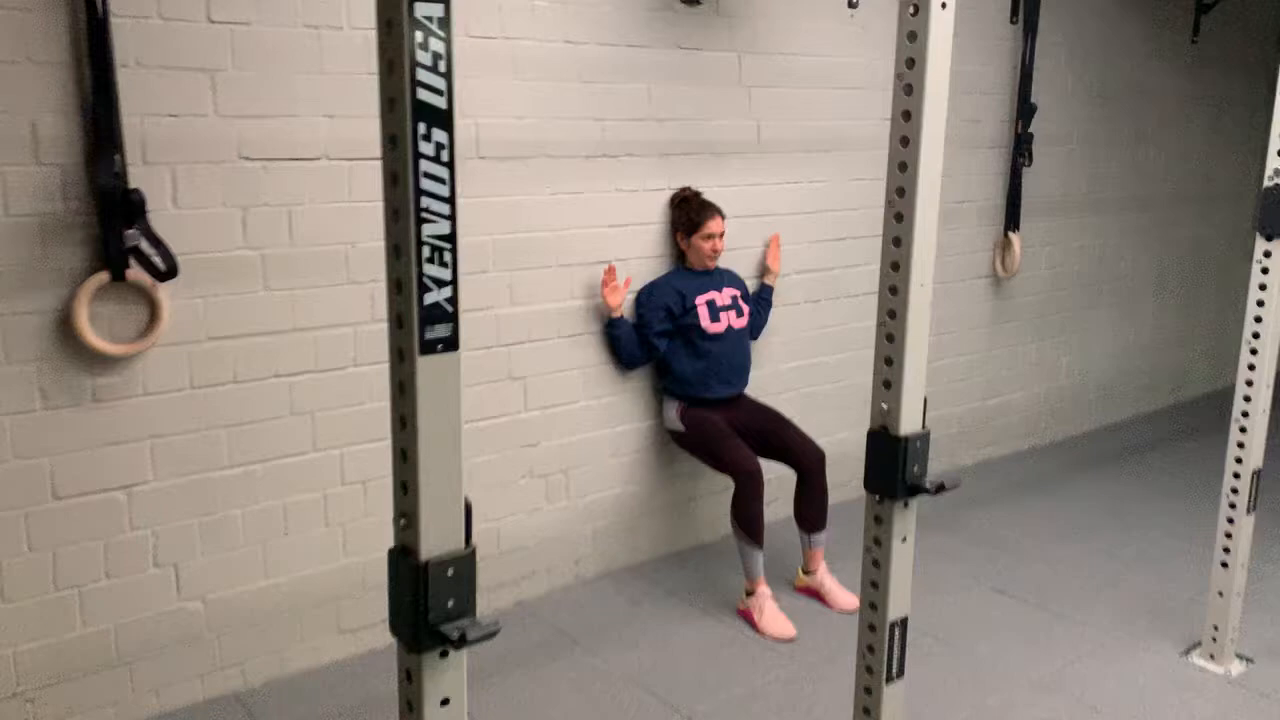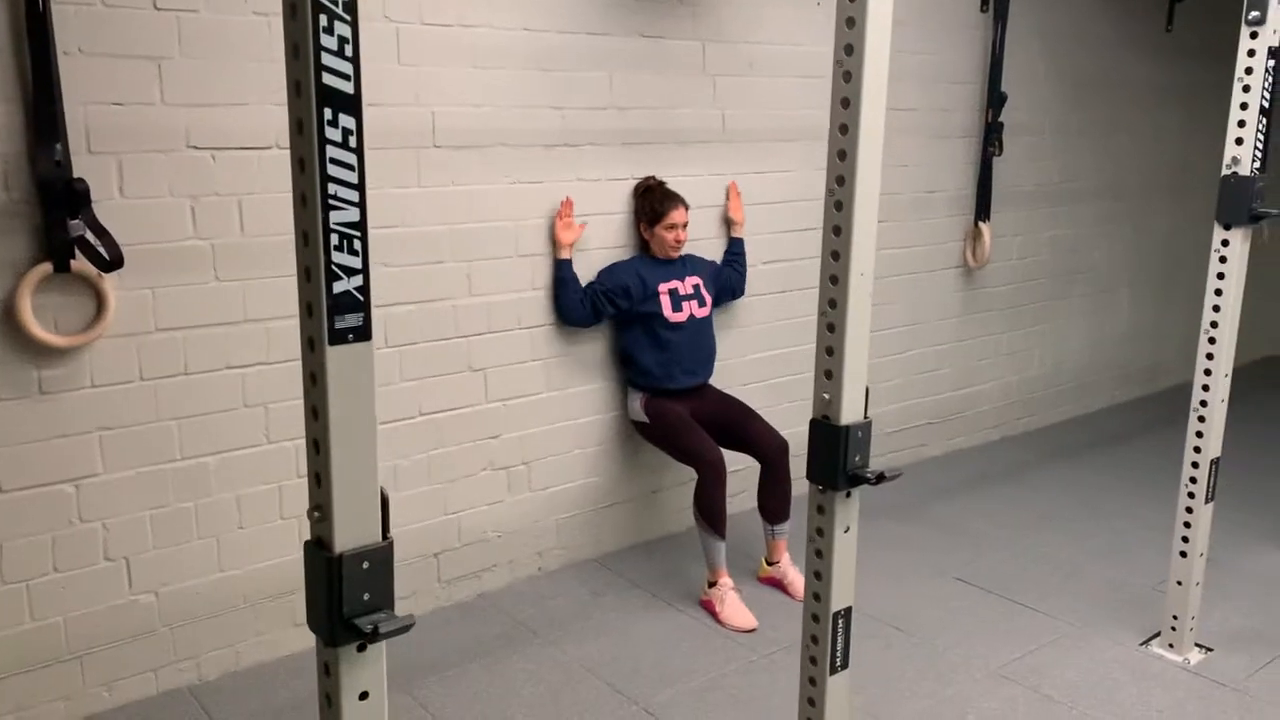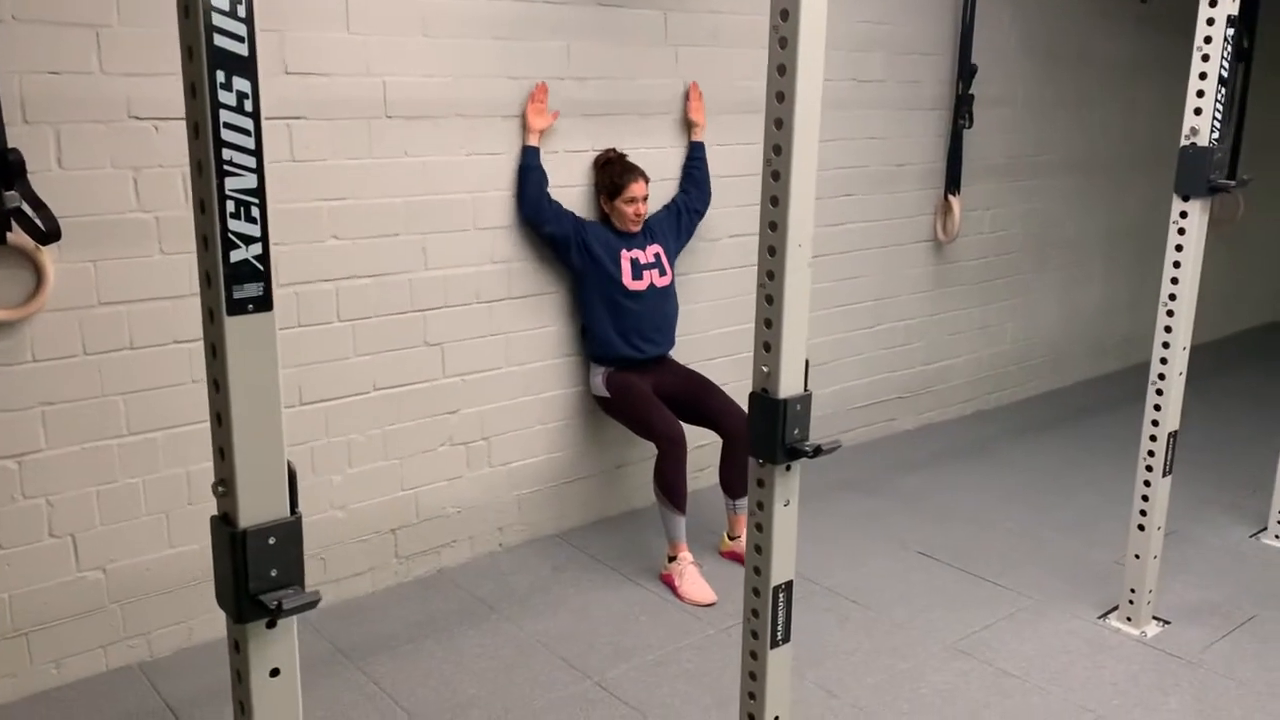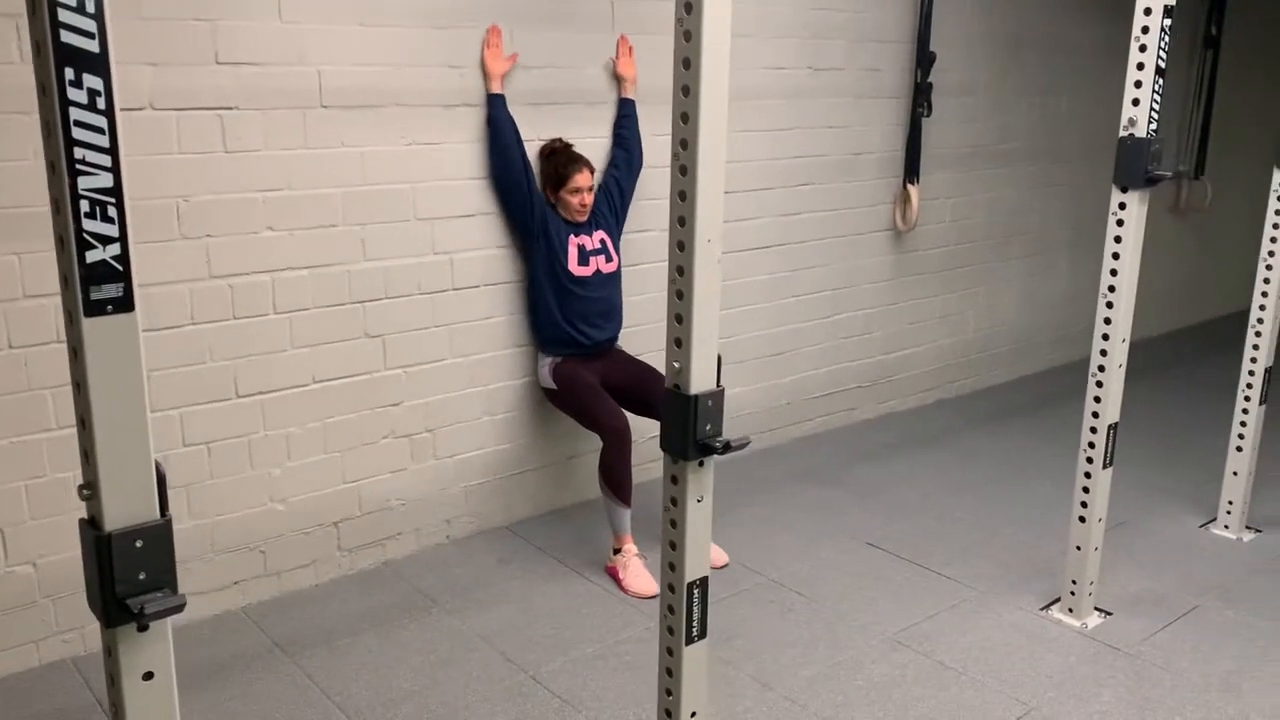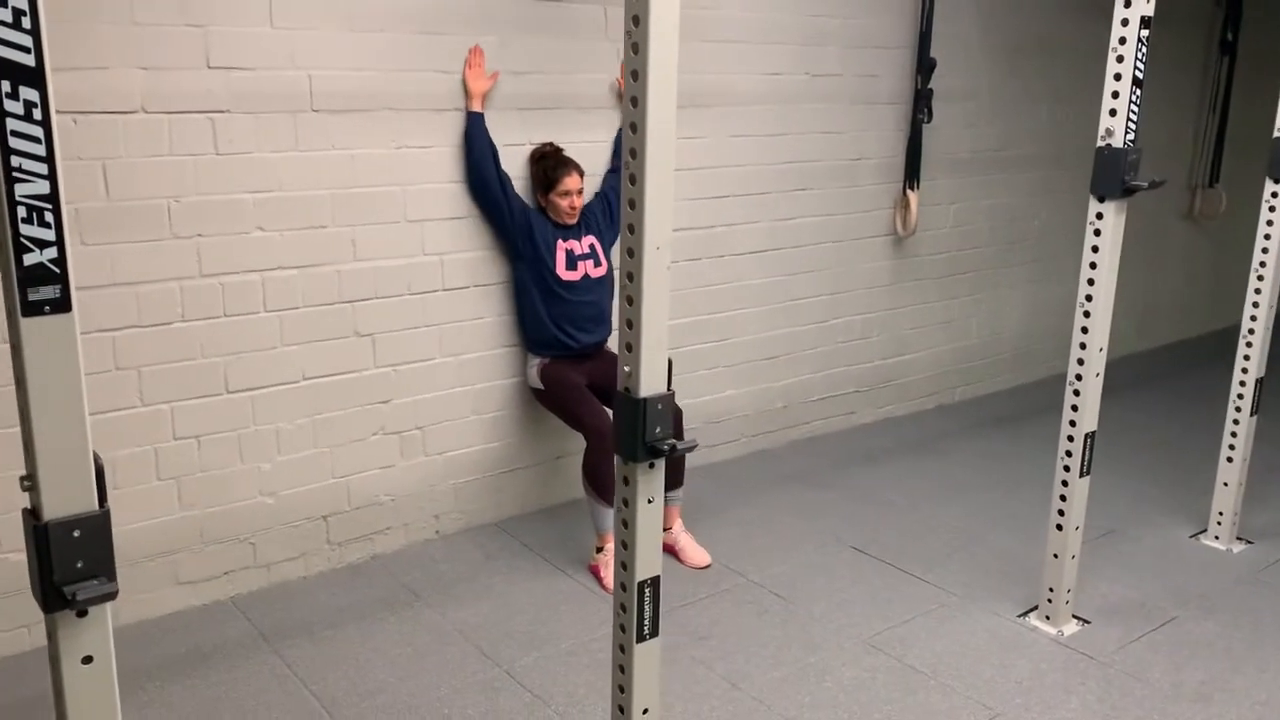
dt=1s
person 1, frame 1
left shoulder: (731, 281)
right shoulder: (664, 292)
right elbow: (635, 355)
left wrist: (769, 278)
right wrist: (616, 314)
left hip: (737, 403)
right hip: (691, 411)
left knee: (811, 457)
right knee: (748, 471)
left ankle: (814, 571)
right ankle: (756, 595)
person 1, frame 2
left shoulder: (699, 268)
right shoulder: (627, 277)
left elbow: (734, 283)
right elbow: (575, 309)
left wrist: (736, 229)
right wrist: (564, 252)
left hip: (701, 392)
right hip: (654, 401)
left knee: (775, 447)
right knee: (711, 462)
left ankle: (776, 562)
right ankle: (718, 586)
person 1, frame 3
left shoulder: (662, 230)
right shoulder: (588, 242)
left elbow: (696, 195)
right elbow: (536, 209)
left wrist: (696, 132)
right wrist: (533, 139)
left hip: (664, 366)
right hip: (615, 375)
left knee: (738, 423)
right knee: (671, 437)
left ankle: (737, 536)
right ankle: (679, 560)
person 1, frame 4
left shoulder: (606, 213)
right shoulder: (539, 225)
left elbow: (628, 154)
right elbow: (508, 160)
left wrist: (627, 87)
right wrist: (495, 85)
left hip: (611, 355)
right hip: (563, 364)
right knee: (616, 429)
right ankle: (624, 552)
person 1, frame 5
left shoulder: (598, 220)
right shoulder: (527, 230)
left elbow: (623, 168)
right elbow: (485, 177)
right wrist: (476, 105)
left hip: (599, 357)
right hip: (552, 366)
left knee: (668, 415)
right knee: (600, 430)
left ankle: (672, 528)
right ankle: (607, 551)
